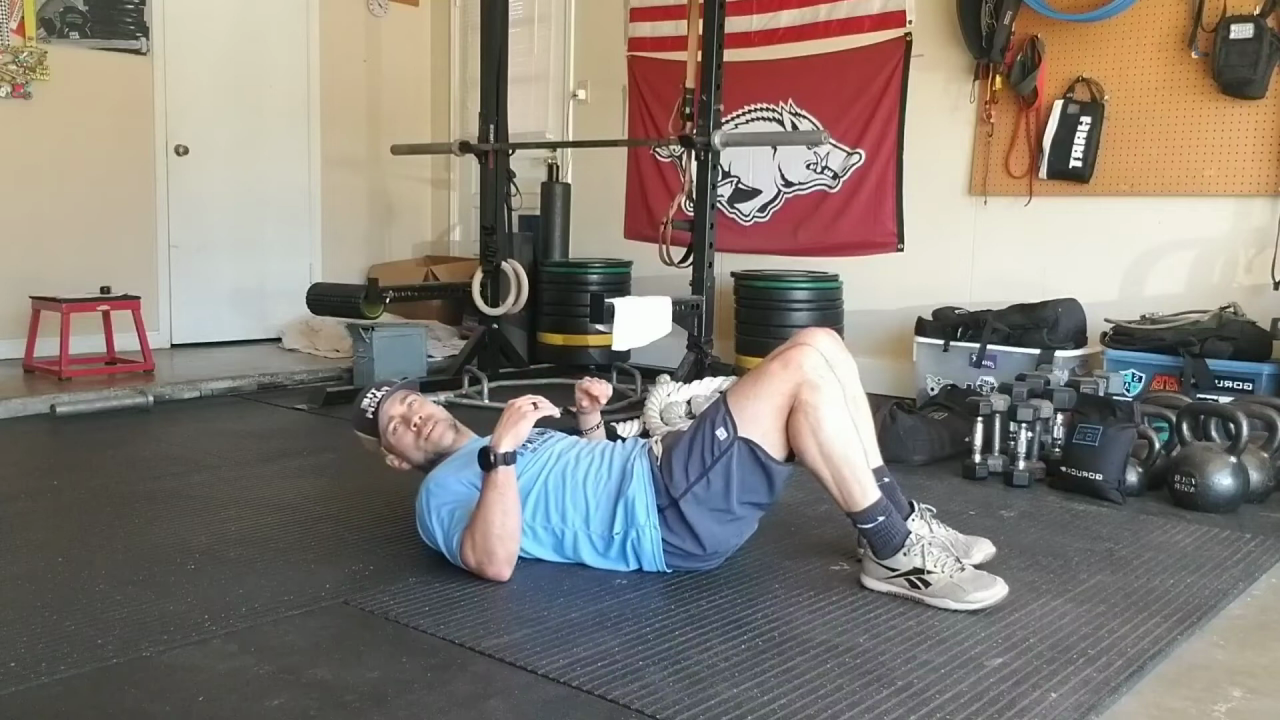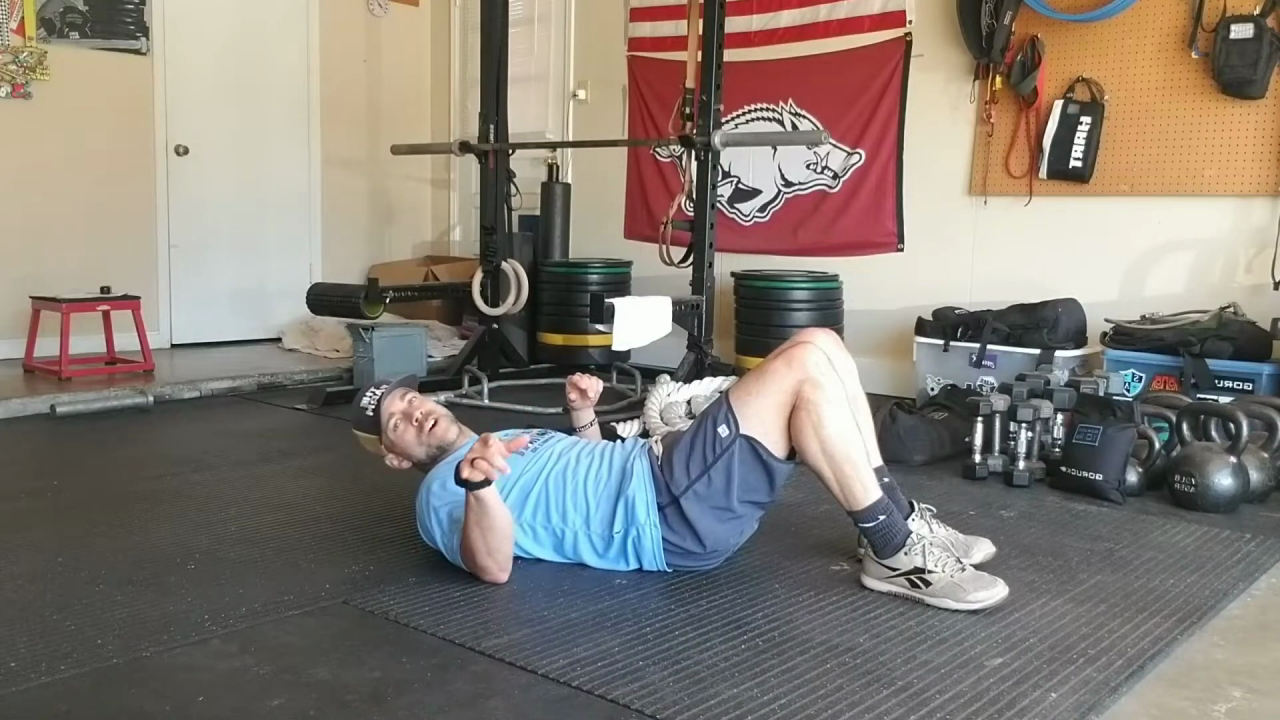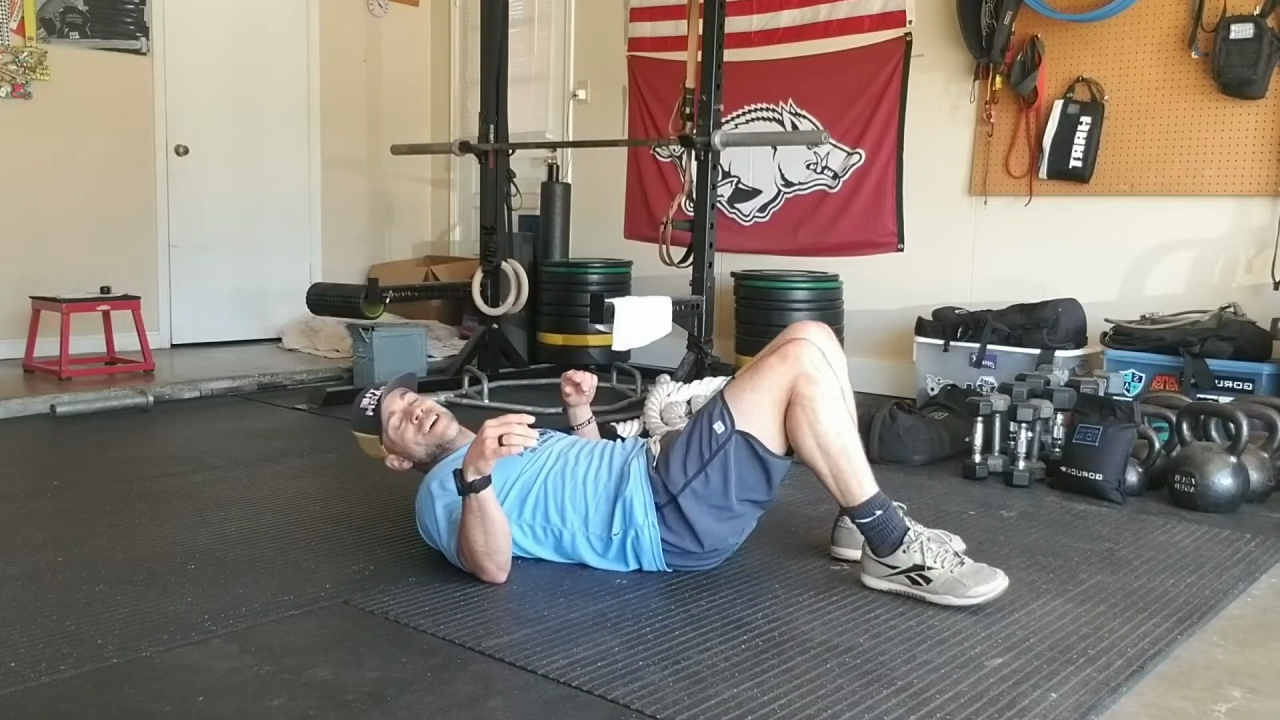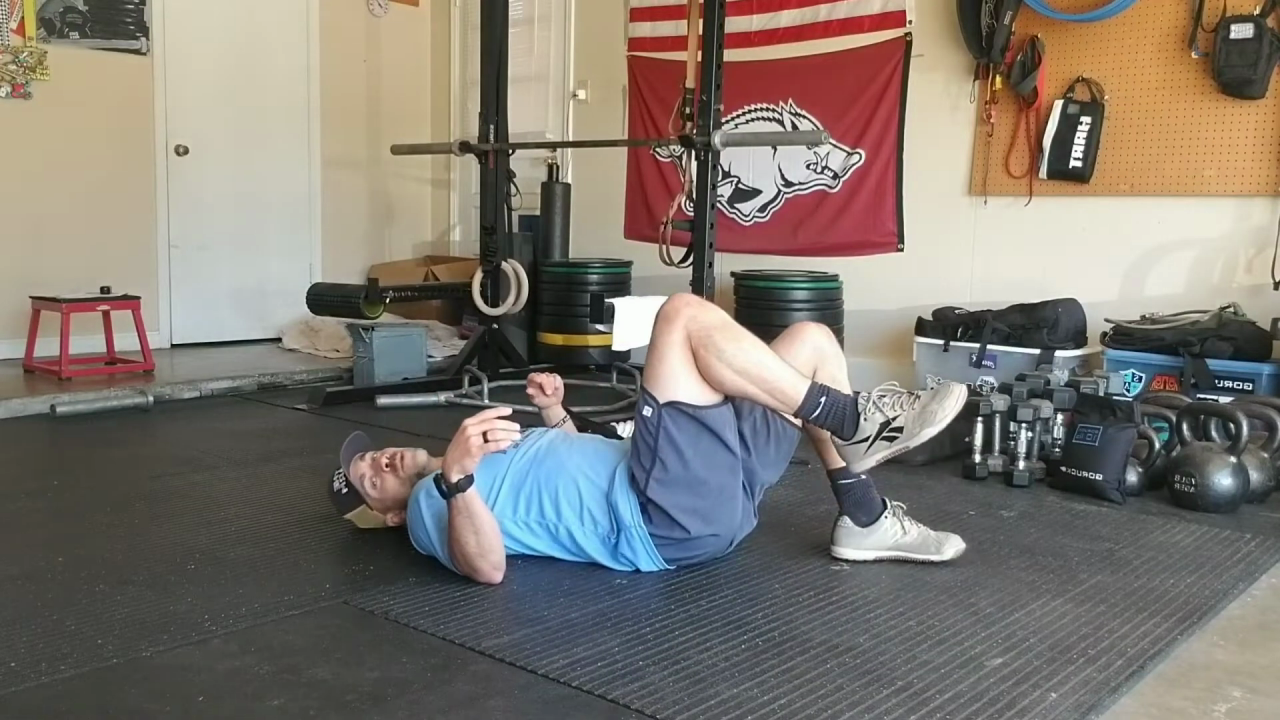
dt=1s
person 1, frame 1
left shoulder: (487, 453)
right shoulder: (441, 492)
right elbow: (495, 563)
left wrist: (588, 419)
right wrist: (501, 450)
left hip: (661, 467)
right hip: (669, 519)
left knee: (819, 344)
right knee: (804, 369)
left ankle: (897, 515)
right ankle: (894, 553)
person 1, frame 2
left shoulder: (493, 445)
right shoulder: (441, 492)
right elbow: (494, 567)
left wrist: (582, 415)
right wrist: (478, 479)
left hip: (658, 466)
right hip: (671, 516)
left knee: (819, 344)
right knee: (806, 369)
left ankle: (895, 514)
right ankle: (895, 552)
person 1, frame 3
left shoulder: (485, 448)
right shoulder: (442, 494)
right elbow: (493, 567)
left wrist: (579, 415)
right wrist: (476, 474)
left hip: (660, 468)
right hip: (670, 519)
left knee: (812, 337)
right knee: (800, 367)
left ankle: (860, 520)
right ankle: (892, 550)
person 1, frame 4
left shoulder: (475, 466)
right shoulder: (431, 505)
right elbow: (488, 567)
left wrist: (554, 414)
right wrist: (455, 476)
left hip: (713, 487)
right hip: (665, 519)
left knee: (812, 340)
right knee: (685, 315)
left ankle: (864, 520)
right ankle: (856, 422)
